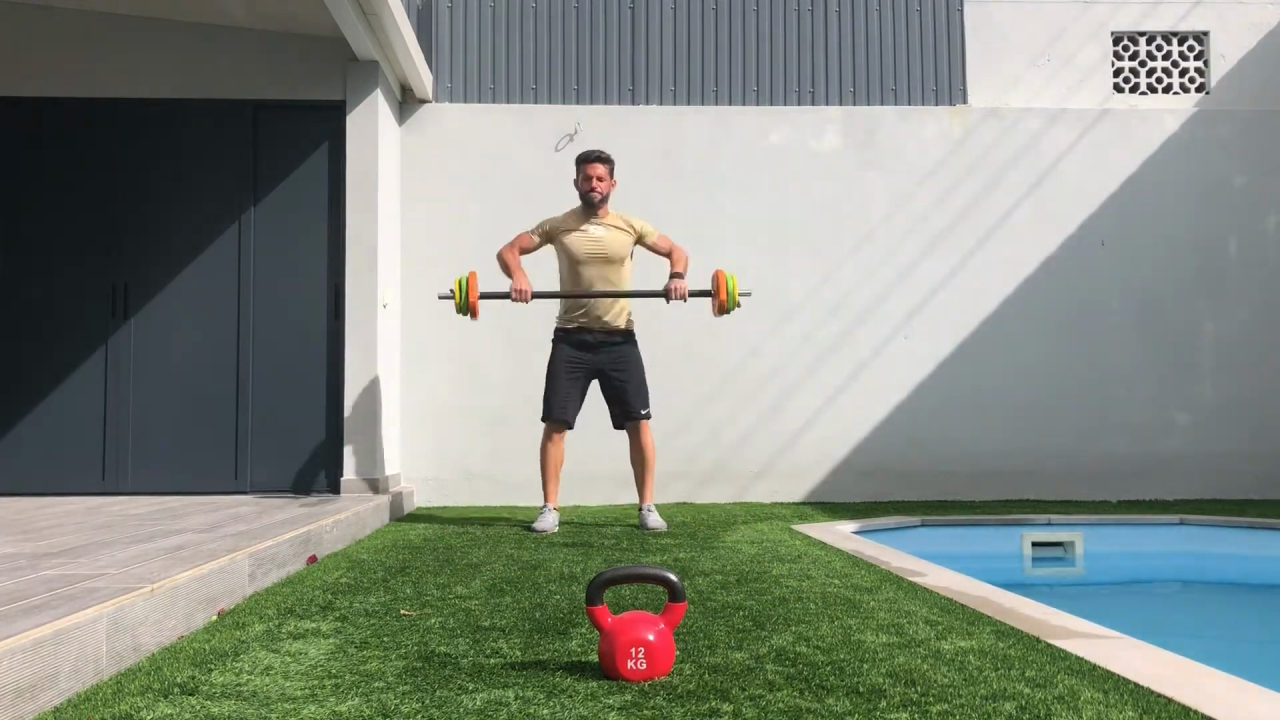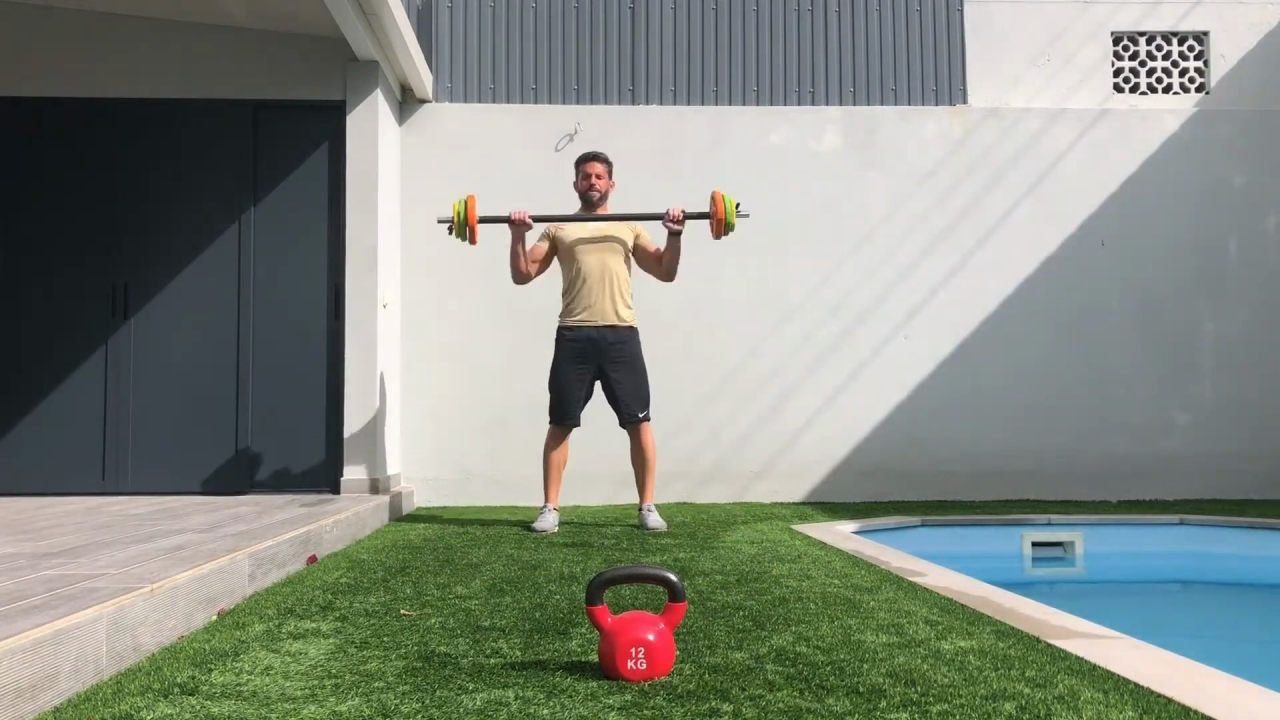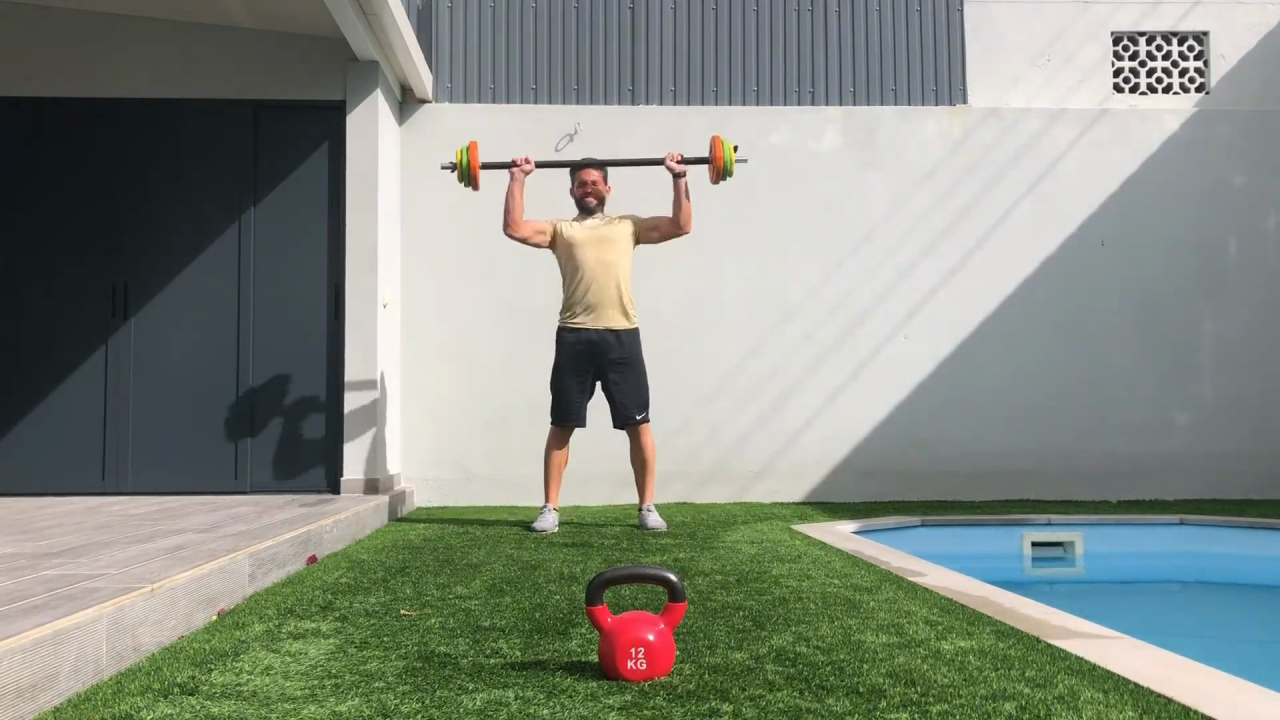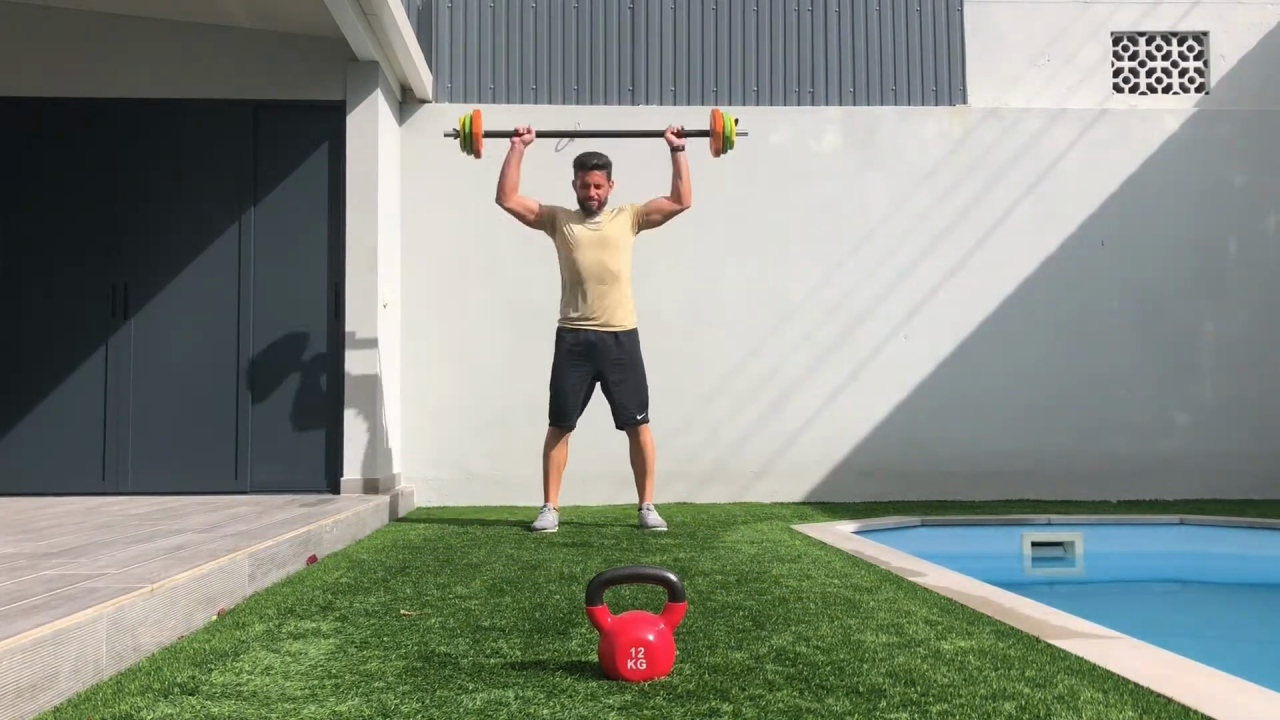
dt=0.1s
person 1, frame 1
left shoulder: (629, 225)
right shoulder: (558, 225)
left elbow: (677, 252)
right elbow: (507, 252)
left wrist: (677, 277)
right wrist: (517, 280)
left hip: (618, 339)
right hip: (570, 340)
left knee: (639, 423)
right knee: (555, 424)
left ankle: (647, 508)
right ankle: (550, 508)
person 1, frame 2
left shoulder: (628, 229)
right shoulder: (558, 230)
left elbow: (665, 273)
right elbow: (522, 275)
left wrist: (675, 233)
right wrist: (518, 232)
left hip: (621, 337)
right hip: (573, 338)
left knee: (639, 424)
right knee: (560, 426)
left ankle: (647, 507)
right ankle: (550, 508)
person 1, frame 3
left shoulder: (627, 226)
right shoulder: (559, 230)
left elbow: (681, 226)
right elbow: (514, 229)
left wrist: (679, 178)
right wrist: (517, 179)
left hip: (622, 338)
right hip: (574, 338)
left knee: (639, 426)
right knee: (561, 428)
left ankle: (647, 507)
right ankle: (550, 508)
person 1, frame 4
left shoulder: (629, 216)
right shoulder: (557, 218)
left elbow: (681, 202)
right elbow: (506, 199)
left wrist: (677, 151)
right wrist: (516, 150)
left hip: (621, 338)
right hip: (574, 338)
left knee: (638, 425)
right knee: (560, 427)
left ankle: (647, 506)
right ankle: (550, 507)
